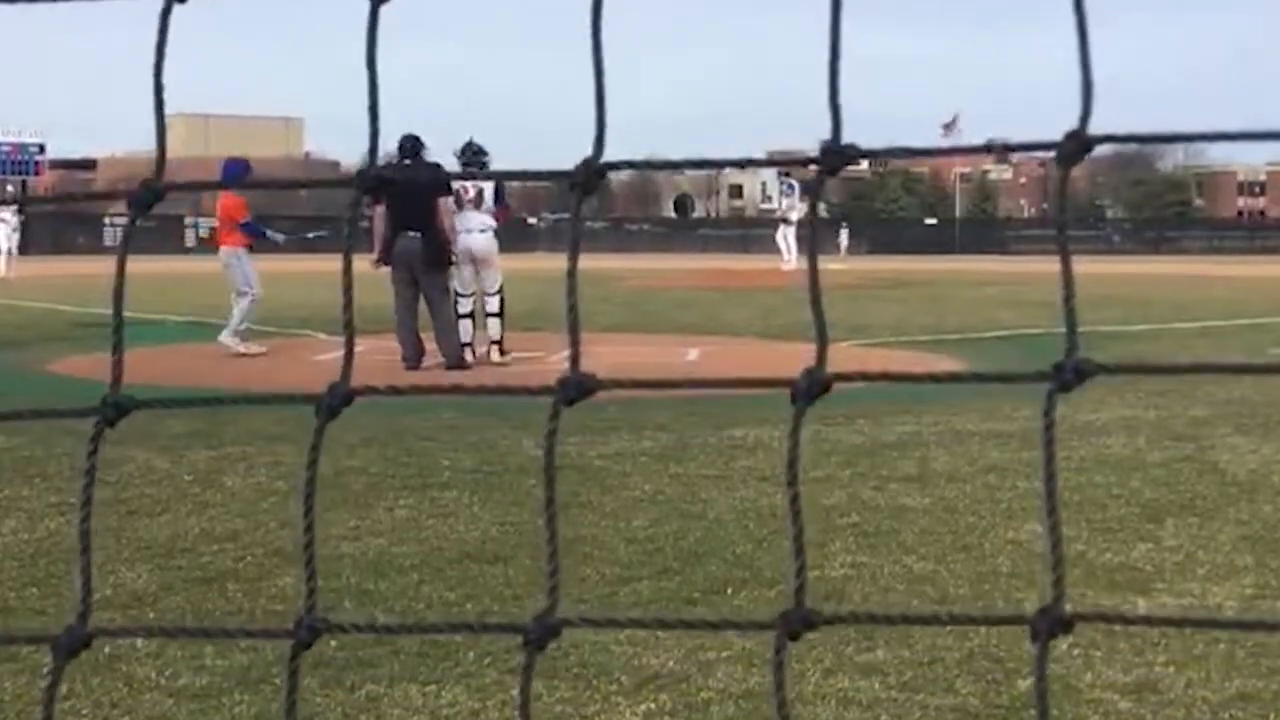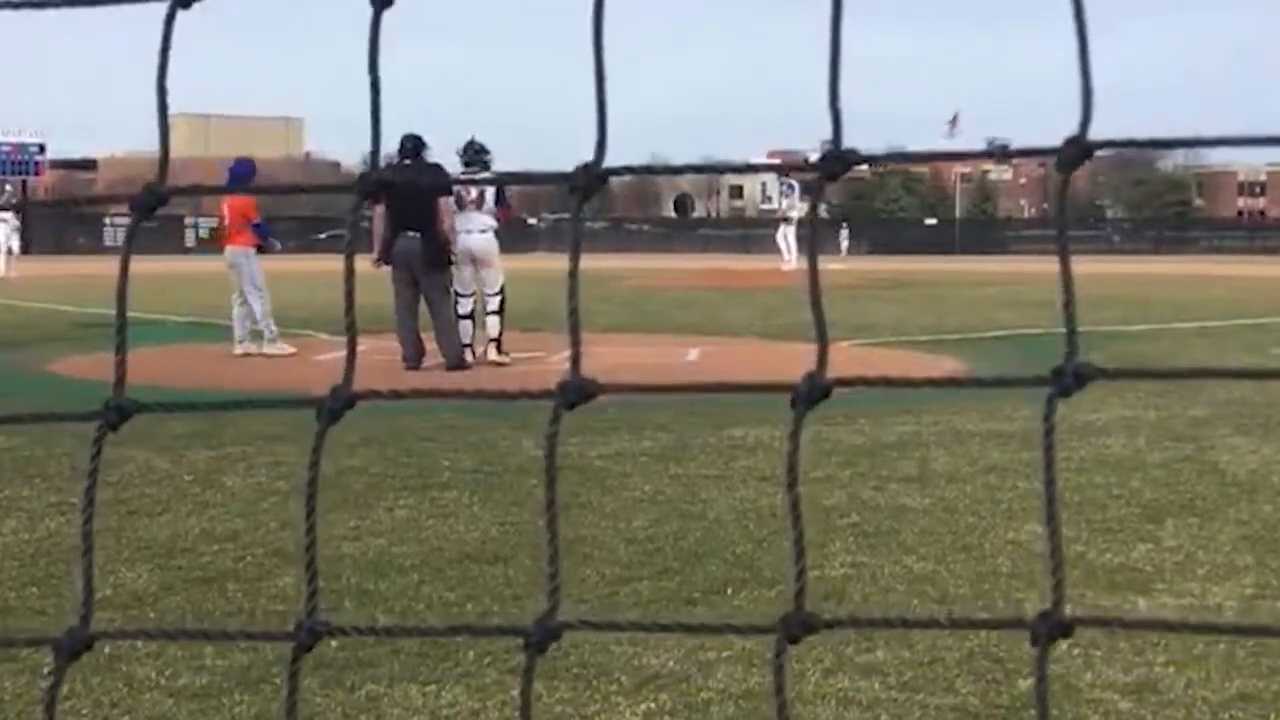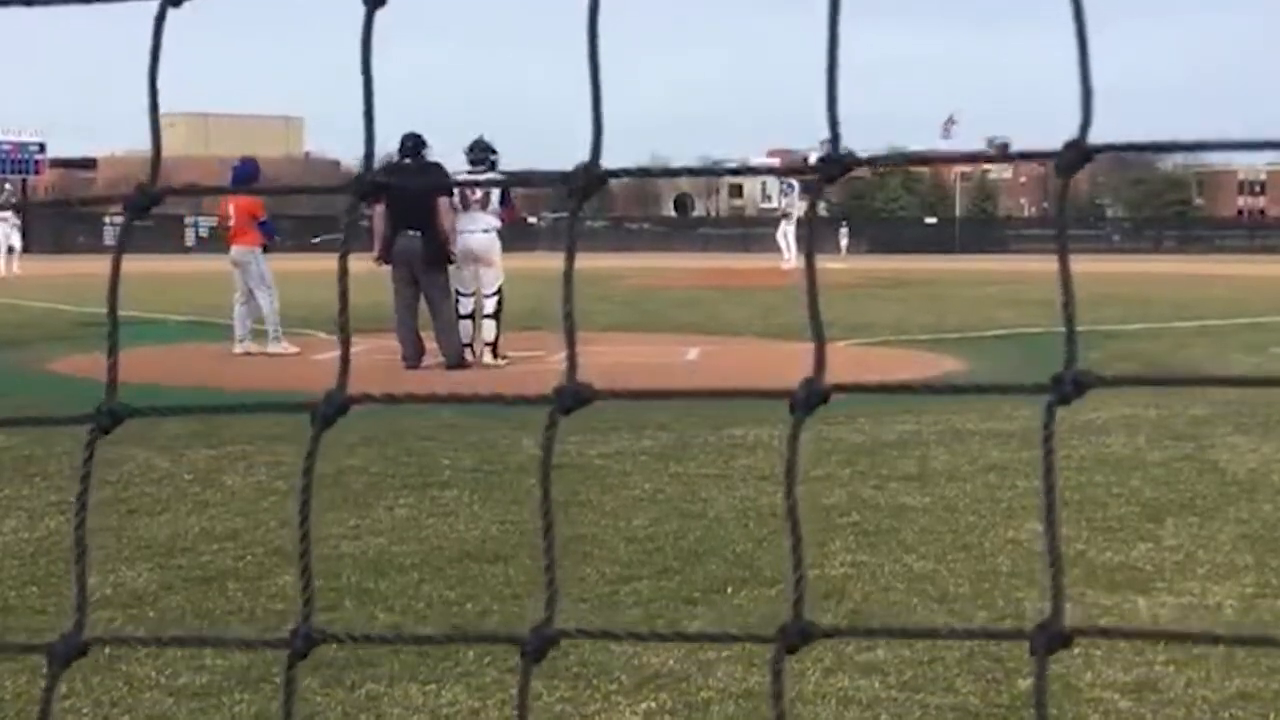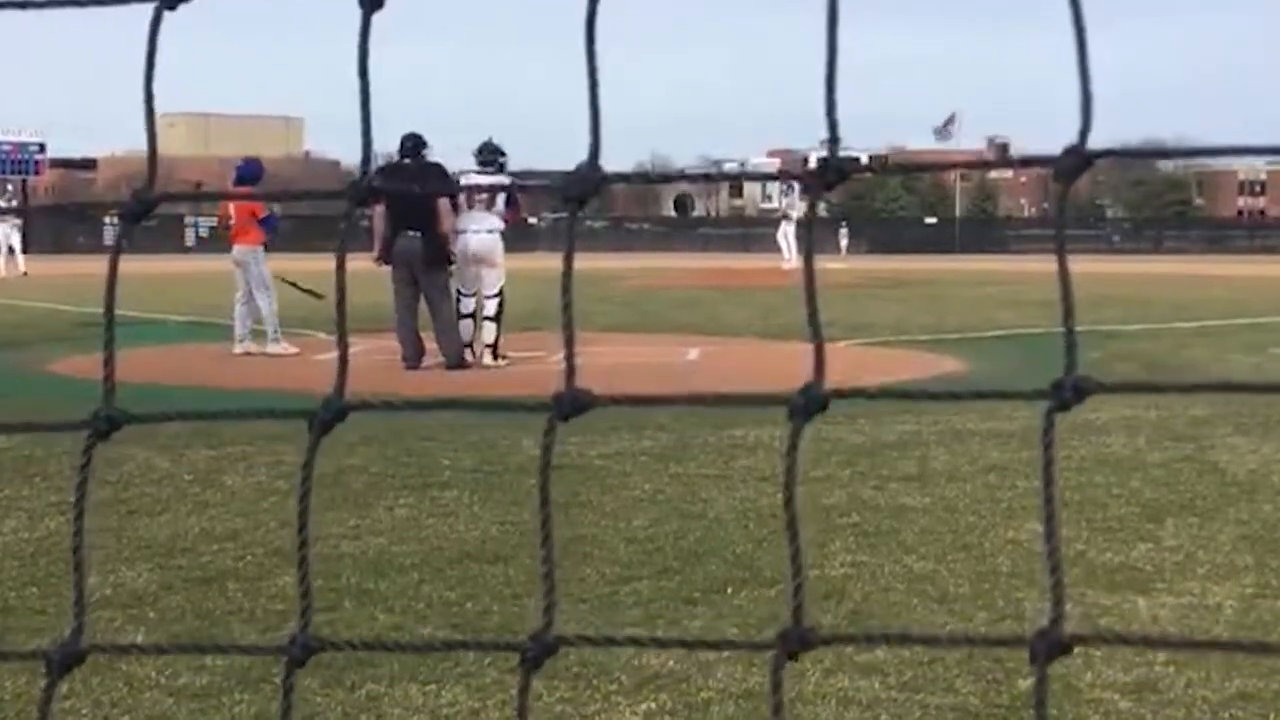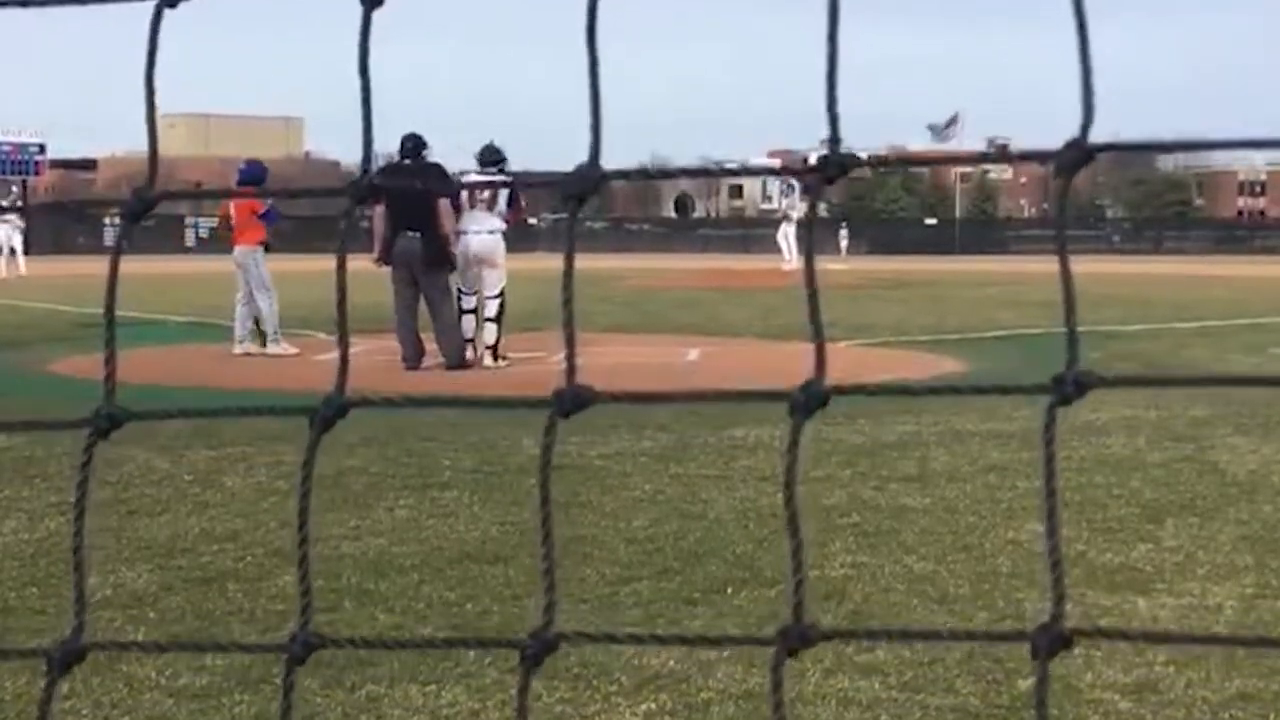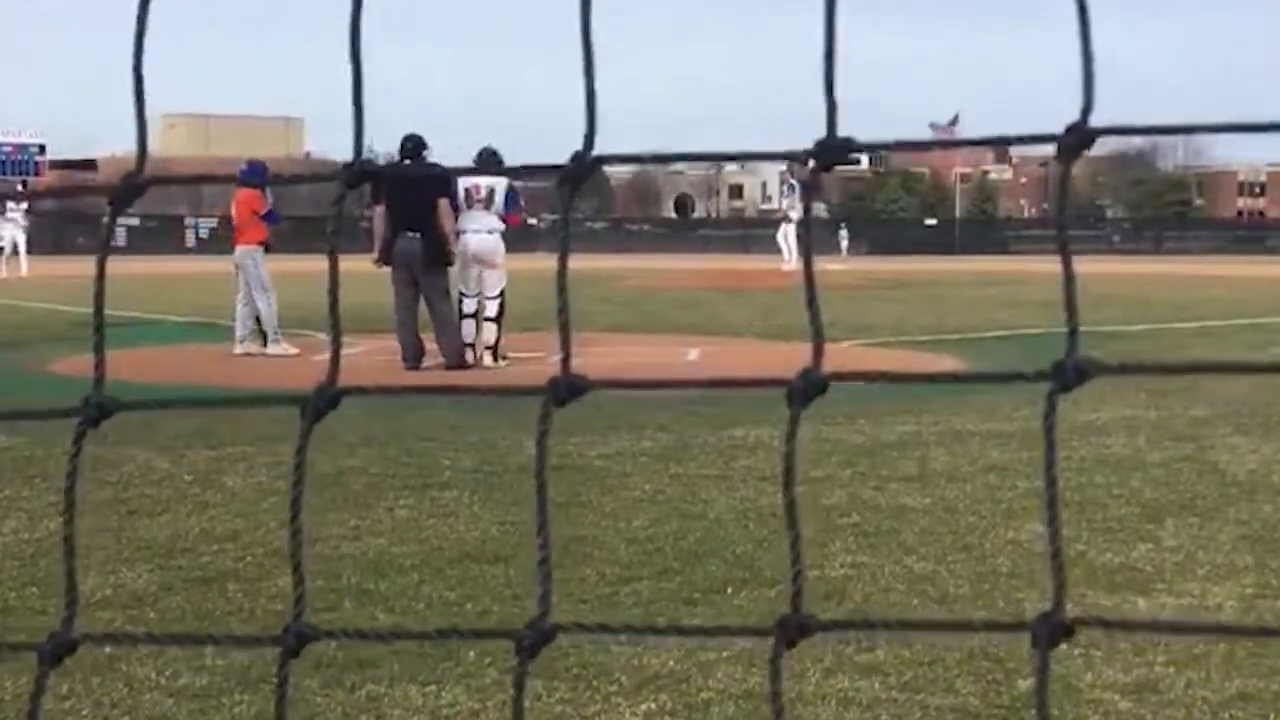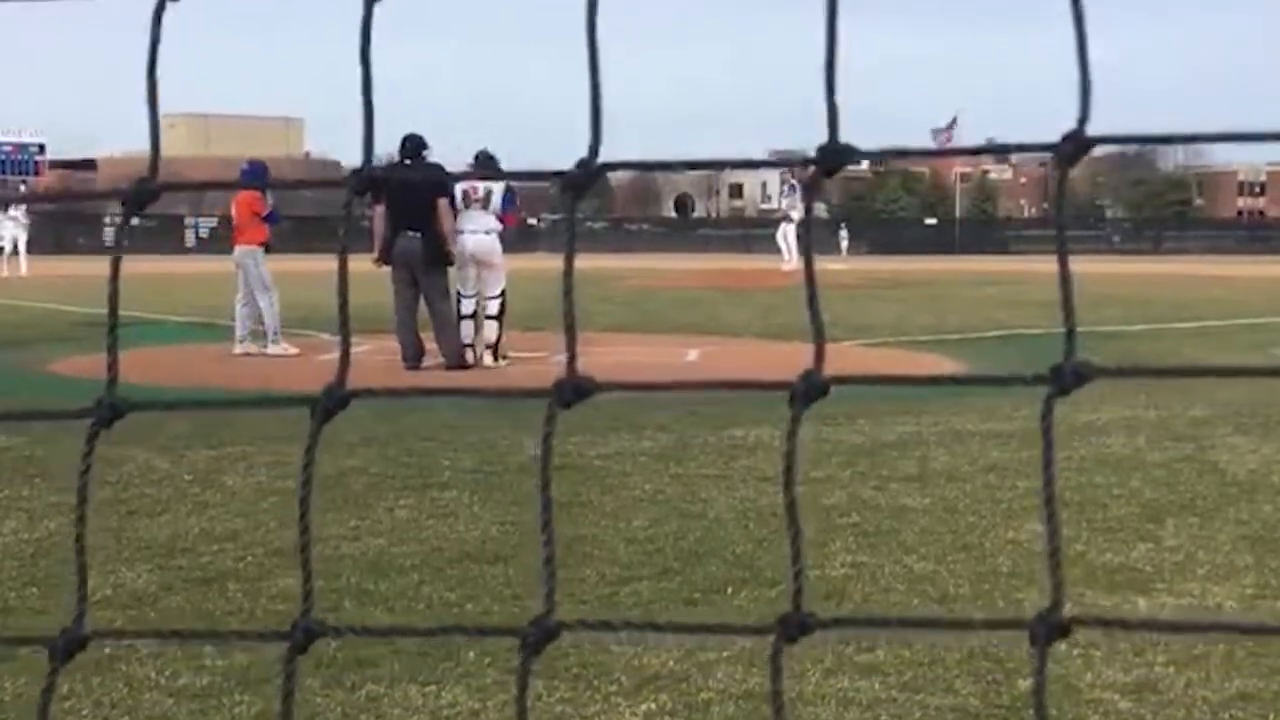
dt=0.2s
person 1, frame 1
left shoulder: (385, 175)
right shoulder: (435, 172)
left elbow: (380, 214)
right elbow: (444, 209)
left wrist: (377, 249)
right wrist: (452, 243)
left hip: (398, 245)
right hip: (428, 244)
left knee: (404, 305)
right knee: (440, 303)
left ankle: (411, 357)
right ankle: (453, 357)
person 1, frame 2
left shoulder: (386, 175)
right shoulder: (435, 172)
left elbow: (379, 214)
right elbow: (444, 209)
left wrist: (377, 249)
right wrist: (451, 243)
left hip: (398, 244)
right hip: (428, 244)
left knee: (405, 305)
right knee: (440, 303)
left ankle: (411, 357)
right ankle: (453, 357)
person 1, frame 3
left shoulder: (385, 174)
right shoulder: (434, 171)
left elbow: (379, 213)
right elbow: (444, 208)
left wrist: (378, 247)
right wrist: (451, 242)
left hip: (398, 243)
right hip: (428, 243)
left knee: (405, 304)
right knee: (440, 302)
left ankle: (411, 356)
right ankle: (453, 356)
person 1, frame 4
left shoulder: (385, 174)
right shoulder: (435, 171)
left elbow: (379, 213)
right elbow: (444, 208)
left wrist: (378, 247)
right wrist: (451, 243)
left hip: (398, 244)
right hip: (428, 244)
left knee: (405, 304)
right knee: (441, 302)
left ankle: (411, 357)
right ankle: (453, 356)
person 1, frame 5
left shoulder: (385, 175)
right shoulder: (435, 172)
left elbow: (379, 213)
right elbow: (445, 209)
left wrist: (378, 248)
right wrist: (452, 244)
left hip: (398, 245)
right hip: (428, 244)
left knee: (405, 305)
right knee: (441, 303)
left ankle: (411, 357)
right ankle: (454, 357)
person 1, frame 6
left shoulder: (385, 175)
right shoulder: (435, 172)
left elbow: (379, 214)
right elbow: (444, 209)
left wrist: (378, 249)
right wrist: (451, 244)
left hip: (398, 245)
right hip: (428, 245)
left knee: (404, 305)
right knee: (440, 303)
left ankle: (411, 358)
right ankle: (453, 357)
person 1, frame 7
left shoulder: (385, 175)
right shoulder: (435, 172)
left elbow: (379, 213)
right elbow: (444, 209)
left wrist: (378, 248)
right wrist: (450, 244)
left hip: (398, 245)
right hip: (428, 244)
left knee: (404, 305)
right knee: (440, 303)
left ankle: (411, 357)
right ankle: (453, 357)
person 2, frame 1
left shoulder: (451, 184)
right shoulder: (492, 181)
right elbow: (502, 214)
left hip: (460, 240)
right hip: (485, 238)
left knee: (463, 296)
right knee: (493, 293)
left ankle: (467, 350)
right ankle: (495, 348)
person 2, frame 2
right shoulder: (493, 181)
right elbow: (504, 214)
left hip: (460, 240)
right hip: (485, 239)
left knee: (463, 296)
right knee: (494, 293)
left ankle: (467, 350)
right ankle: (493, 347)
person 2, frame 3
left shoulder: (456, 182)
right shoulder: (497, 181)
right elbow: (508, 214)
left hip: (462, 239)
right hip: (488, 239)
left knee: (464, 295)
right knee: (492, 295)
left ankle: (467, 349)
right ankle: (489, 351)
person 2, frame 4
left shoulder: (462, 181)
right shoulder: (504, 183)
right elbow: (513, 215)
left hip: (465, 239)
right hip: (491, 240)
left knee: (466, 295)
right knee: (492, 296)
left ankle: (467, 350)
right ankle: (489, 352)
person 2, frame 5
left shoulder: (463, 181)
right shoulder: (506, 184)
right elbow: (515, 216)
left hip: (466, 240)
right hip: (492, 240)
left knee: (467, 293)
right knee: (493, 296)
left ankle: (468, 347)
right ankle: (489, 353)
person 2, frame 6
left shoulder: (461, 182)
right shoulder: (505, 184)
right elbow: (514, 218)
left hip: (466, 240)
right hip: (492, 240)
left knee: (468, 296)
right knee: (493, 297)
left ankle: (468, 350)
right ankle: (489, 353)
person 2, frame 7
left shoulder: (458, 185)
right shoulder: (502, 186)
right elbow: (510, 219)
left hip: (463, 241)
right hip: (488, 240)
left knee: (466, 296)
right knee: (494, 297)
left ankle: (468, 350)
right ankle: (490, 352)
person 3, frame 1
left shoulder: (223, 197)
right shoulder: (236, 200)
right elbow: (249, 227)
left wrist: (267, 232)
right wrist: (270, 235)
left hip: (228, 250)
right hip: (237, 251)
left knee: (241, 296)
right knee: (252, 293)
left ankle: (242, 341)
right ankle: (231, 333)
person 3, frame 2
left shoulder: (226, 199)
right shoulder: (247, 200)
right elbow: (258, 227)
left wrist: (264, 240)
right wrist: (271, 242)
left hip: (230, 250)
right hip: (244, 251)
left knee: (241, 298)
right knee: (259, 296)
left ankle: (242, 342)
right ankle: (271, 342)
person 3, frame 3
left shoulder: (227, 198)
right shoulder: (253, 198)
left elbow: (224, 223)
right elbow: (265, 226)
right wrist: (273, 238)
left hip: (234, 250)
right hip: (250, 251)
left knee: (242, 297)
right knee: (267, 295)
left ankle: (242, 342)
right ankle: (275, 342)
person 3, frame 4
left shoulder: (230, 197)
right shoulder: (252, 197)
left elbow: (224, 222)
right elbow: (269, 223)
right wrist: (275, 213)
left hip: (237, 249)
right hip: (252, 250)
left knee: (243, 296)
right knee: (266, 295)
left ankle: (242, 342)
right ankle: (274, 342)
person 3, frame 5
left shoulder: (234, 197)
right shoulder: (251, 196)
left elbow: (226, 223)
right elbow: (271, 217)
right wrist: (268, 201)
left hip: (239, 249)
right hip: (251, 251)
left knee: (245, 296)
right knee: (266, 295)
left ankle: (242, 342)
right ankle: (274, 342)
person 3, frame 6
left shoulder: (239, 195)
right shoulder: (252, 195)
right elbow: (272, 218)
right wrist: (268, 199)
left hip: (241, 250)
right hip: (251, 251)
left knee: (246, 297)
right knee: (266, 296)
left ankle: (243, 342)
right ankle: (275, 343)
person 3, frame 7
left shoulder: (239, 196)
right shoulder: (253, 196)
right elbow: (273, 219)
right wrist: (268, 200)
left hip: (240, 250)
right hip: (251, 251)
left knee: (245, 297)
right knee: (268, 295)
left ankle: (242, 342)
right ankle: (275, 343)
